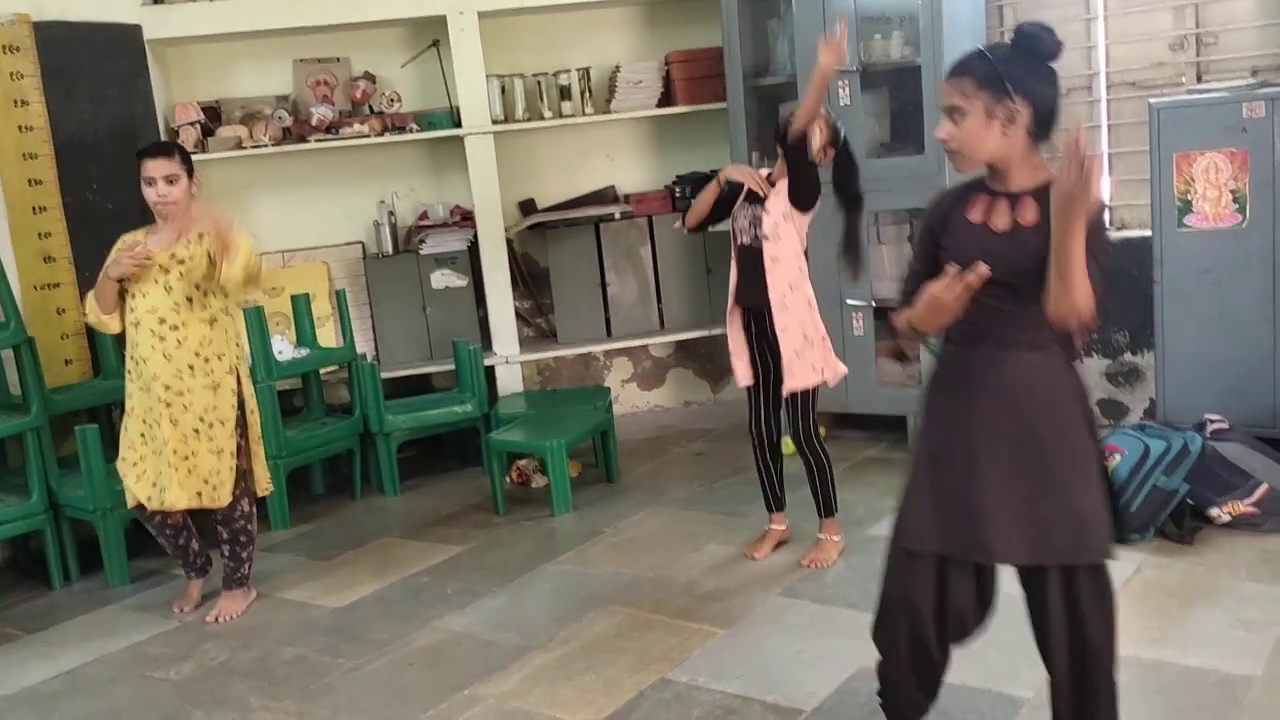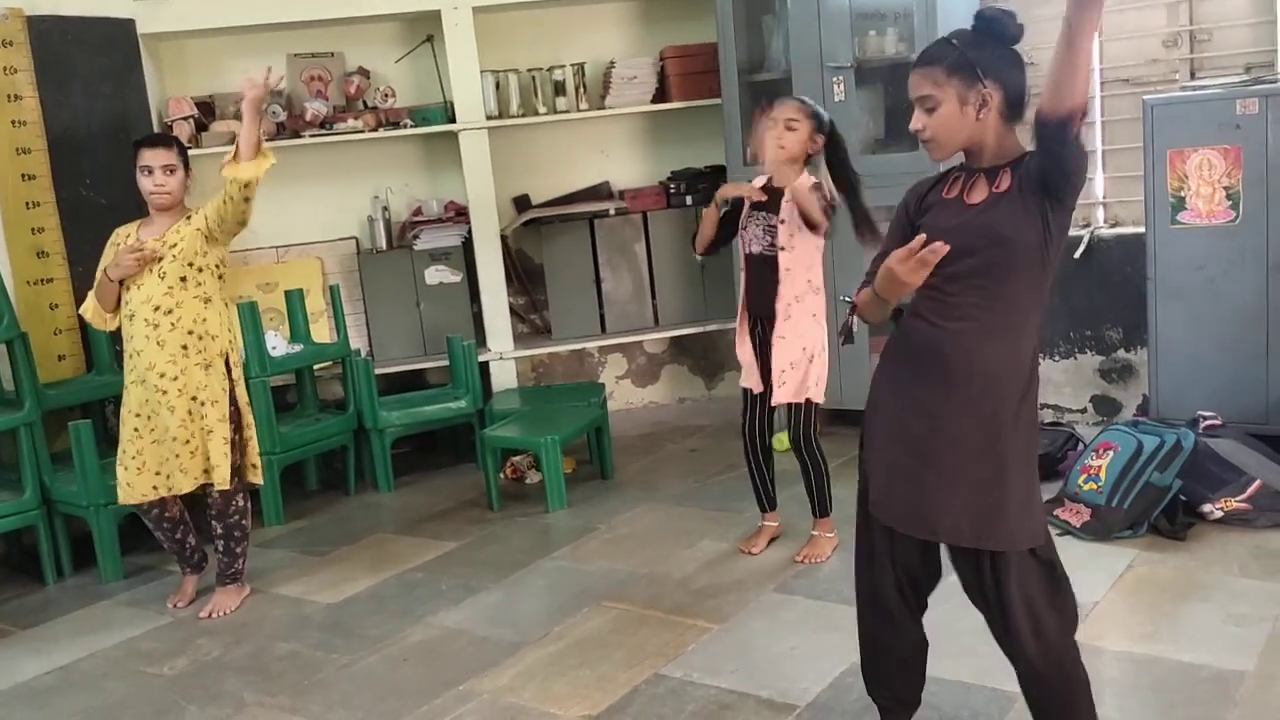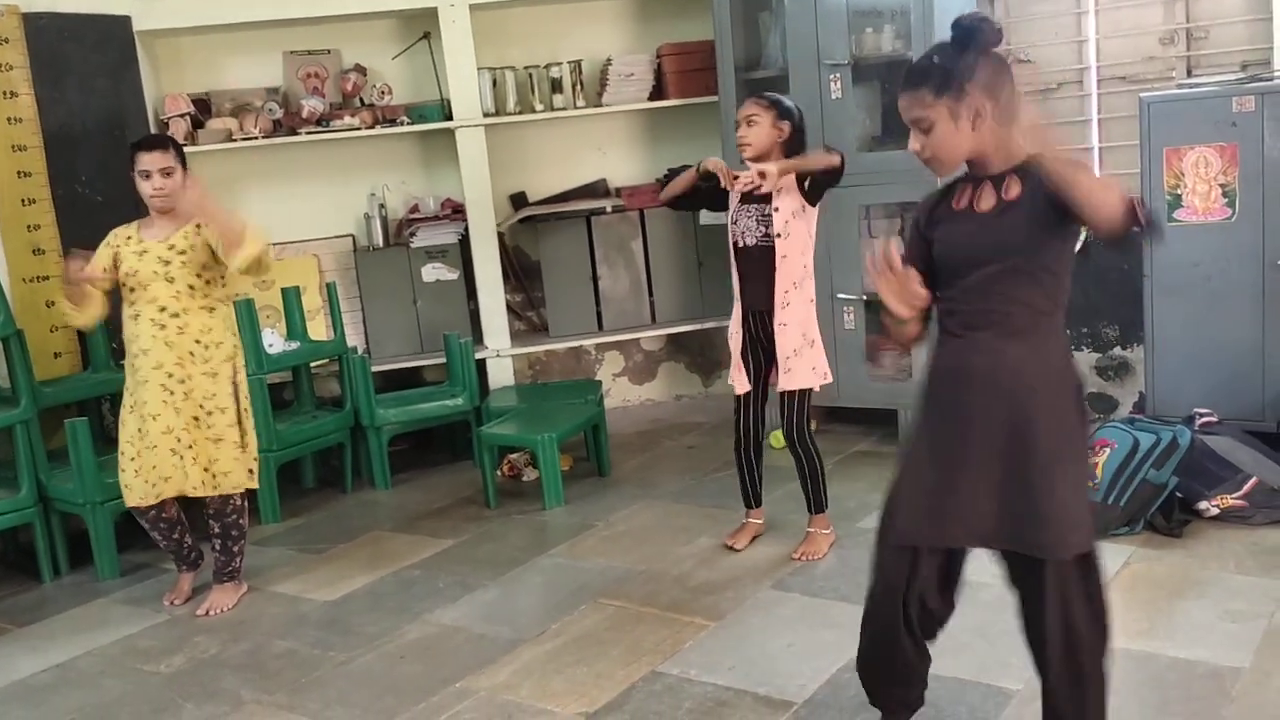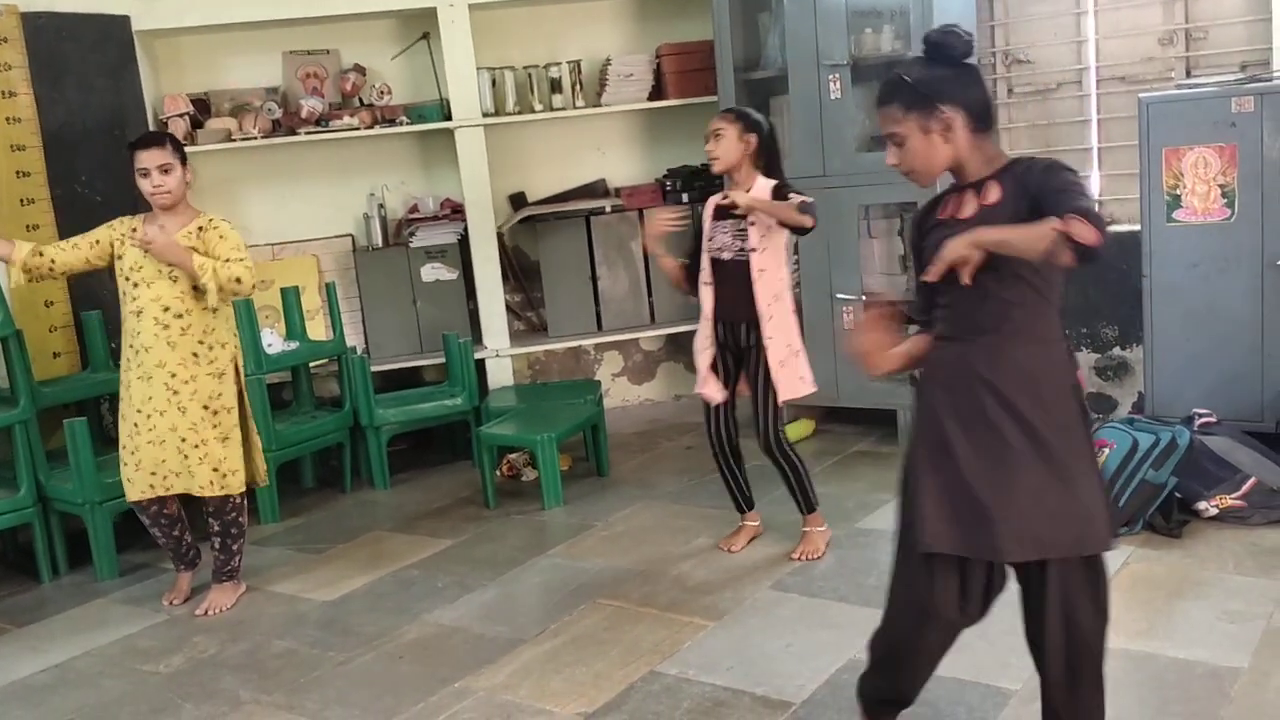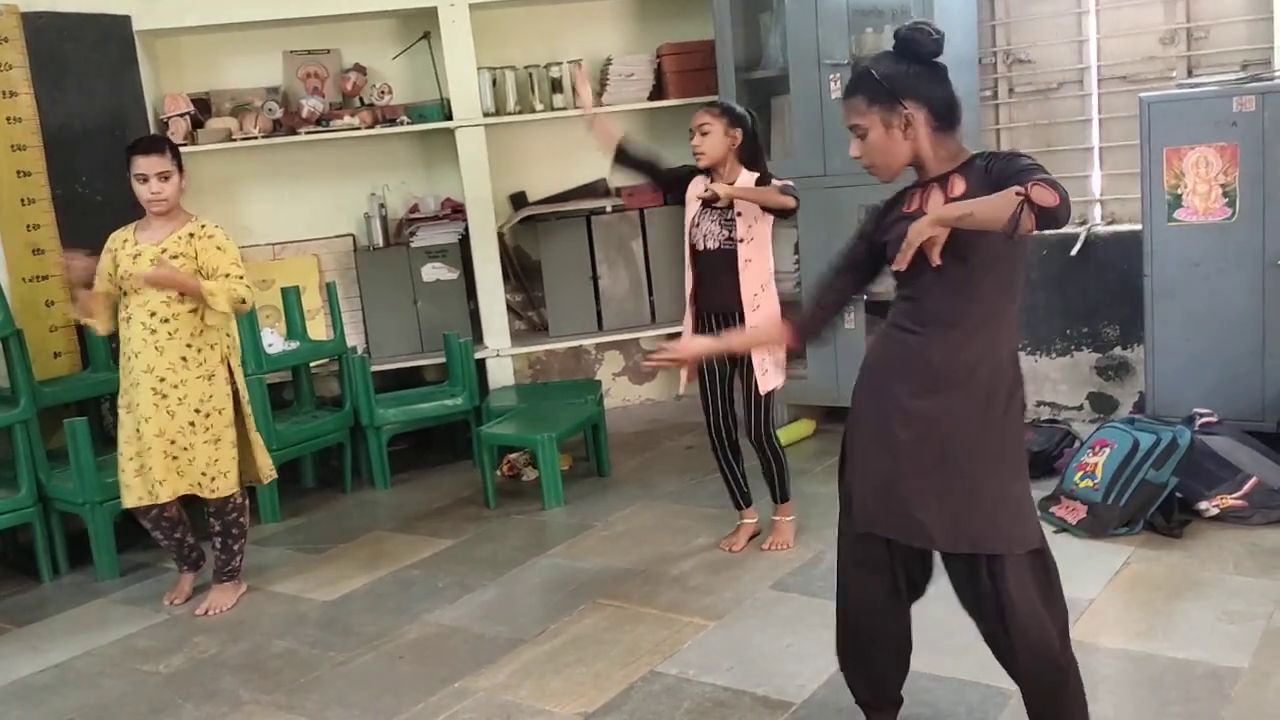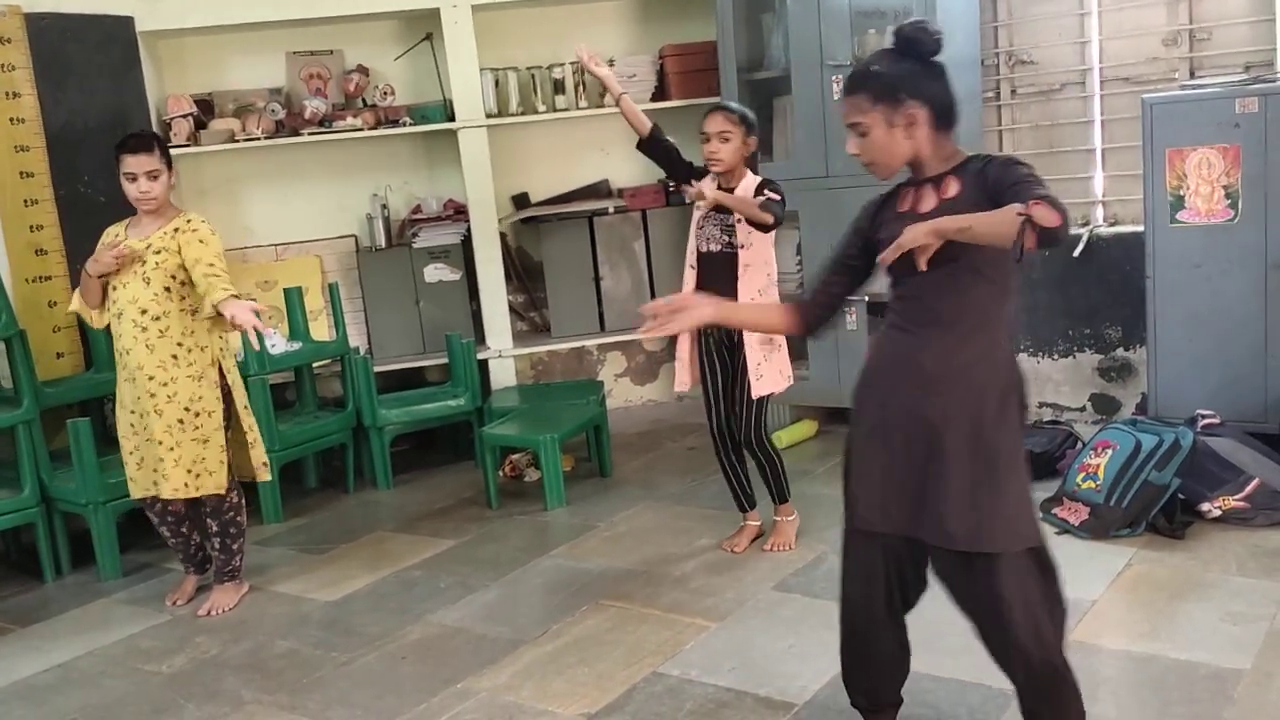
dt=0.3s
person 1, frame 1
left shoulder: (1075, 208)
right shoulder: (948, 210)
left elbow: (1069, 321)
right elbow: (904, 321)
left wrist: (1070, 220)
right wrist: (921, 315)
left hip: (1046, 429)
right hip: (957, 423)
left knee: (1072, 606)
right knee: (916, 595)
person 1, frame 2
left shoulder: (1049, 177)
right shoulder: (926, 196)
left elbow: (1062, 113)
right elbow: (866, 306)
right wrist: (886, 288)
left hip: (992, 410)
right hip: (905, 404)
left knee: (1019, 586)
right knee: (888, 578)
person 1, frame 3
left shoulder: (1048, 183)
right shoulder: (936, 211)
left elbow: (1124, 222)
right elbow: (907, 329)
left wrist: (1035, 143)
right wrist: (898, 309)
left hip: (1037, 413)
right hip: (951, 413)
left knee: (1060, 592)
right knee: (903, 574)
person 1, frame 4
left shoulder: (1037, 181)
right shoulder: (929, 219)
left elbow: (1084, 238)
left wrist: (981, 238)
right wrist: (888, 353)
left hip: (1036, 417)
right hip: (950, 421)
left knee: (1064, 597)
right knee: (930, 596)
person 1, frame 5
left shoulder: (1001, 174)
right shoulder: (888, 217)
left elbow: (1051, 204)
right elbow: (812, 317)
left wrist: (947, 216)
right wrist: (711, 345)
left hip: (976, 415)
right hip: (888, 411)
left knee: (1015, 593)
right knee: (871, 584)
person 1, frame 6
left shoulder: (996, 180)
right shoulder: (883, 213)
left elbow: (1049, 222)
right elbow: (810, 312)
left wrist: (941, 227)
right wrist: (712, 308)
left hip: (975, 415)
right hip: (889, 411)
left knee: (1010, 591)
right knee: (873, 584)
person 2, frame 1
left shoulder: (210, 240)
right shoulder: (128, 245)
left elbow: (246, 271)
right elbow: (100, 318)
left wrist: (205, 225)
right wrist: (112, 275)
left hip: (209, 388)
right hip: (149, 393)
left knee: (226, 484)
right knee: (149, 494)
left ankle: (239, 584)
right ankle: (196, 571)
person 2, frame 2
left shoulder: (207, 227)
right shoulder: (122, 238)
left elbow: (241, 191)
right elbow: (99, 314)
left wrist: (252, 113)
right wrist: (113, 274)
left hip: (204, 377)
right hip: (145, 385)
left knee: (220, 475)
right knee: (148, 484)
left ankle: (232, 578)
right ankle: (192, 565)
person 2, frame 3
left shoulder: (206, 232)
right shoulder: (121, 240)
left elbow: (256, 260)
right elbow: (88, 308)
left wrist: (208, 215)
right wrist: (75, 280)
left hip: (205, 379)
right hip: (147, 385)
left knee: (216, 478)
right knee: (143, 490)
left ankle: (230, 577)
right ankle: (187, 564)
person 2, frame 4
left shoulder: (214, 230)
right shoulder: (120, 233)
left elbow: (241, 281)
right elbow: (52, 258)
left wrist: (178, 254)
left hip: (205, 379)
right hip: (146, 382)
left knee: (219, 477)
right knee: (147, 484)
left ankle: (228, 576)
right ankle: (186, 564)
person 2, frame 5
left shoulder: (205, 236)
right shoulder: (118, 242)
left elbow: (238, 295)
right elbow: (100, 320)
left wrist: (178, 281)
right wrist: (80, 285)
left hip: (202, 382)
right hip: (142, 389)
left knee: (218, 478)
right knee: (147, 489)
left ankle: (229, 576)
right ankle: (188, 564)
person 2, frame 6
left shoulder: (193, 231)
right shoulder: (112, 238)
left elbow: (213, 280)
right elbow: (94, 313)
left wrist: (231, 304)
right wrist: (91, 272)
left hip: (194, 378)
right hip: (138, 385)
left knee: (211, 477)
right knee: (153, 485)
left ankle: (231, 576)
right ankle: (195, 566)
person 3, frame 1
left shoulder: (801, 188)
right shoulder: (751, 186)
left elbow: (796, 132)
right elbow: (692, 222)
left wrist: (822, 76)
right wrist: (724, 178)
left hip: (789, 321)
right hip: (750, 322)
left knee: (803, 430)
right knee: (761, 428)
left ankle: (830, 530)
right ankle: (776, 522)
person 3, frame 2
left shoulder: (813, 190)
right shoulder: (753, 192)
left elbow: (817, 220)
right elbow: (703, 245)
left wrist: (775, 164)
right wrist: (722, 196)
left hip: (799, 328)
right hip: (757, 328)
left knee: (801, 436)
right knee: (754, 433)
left ankle: (824, 527)
right ankle: (768, 519)
person 3, frame 3
left shoulder: (799, 182)
right shoulder: (733, 187)
left elbow: (835, 161)
right elbow: (670, 197)
left wrist: (780, 167)
right wrist: (702, 169)
left hip: (790, 320)
right hip: (747, 322)
left knee: (796, 429)
right knee: (746, 426)
left ankle: (821, 524)
right ankle: (753, 515)
person 3, frame 4
left shoulder: (776, 194)
right shoulder: (710, 209)
left elbow: (807, 219)
right elbow: (689, 282)
left wrist: (753, 202)
right wrist: (654, 243)
left hip: (765, 331)
right hip: (719, 334)
left knee: (771, 435)
right knee: (719, 434)
left ankle: (816, 523)
right ankle: (748, 518)
person 3, frame 5
left shoulder: (759, 185)
right shoulder: (691, 187)
left elbow: (789, 202)
right elbow: (631, 157)
left wrist: (733, 191)
right wrist: (590, 108)
left hip: (752, 323)
right hip: (707, 324)
left knee: (759, 428)
right knee: (718, 427)
left ankle: (785, 512)
right ankle: (747, 516)
person 3, frame 6
left shoulder: (763, 191)
right shoulder: (700, 183)
left elbow: (768, 218)
right elbow: (652, 139)
left wrist: (718, 198)
right wrist: (609, 82)
left hip: (752, 325)
right hip: (710, 327)
left knee: (751, 431)
right knee: (721, 429)
left ankle: (786, 513)
right ankle: (750, 518)
